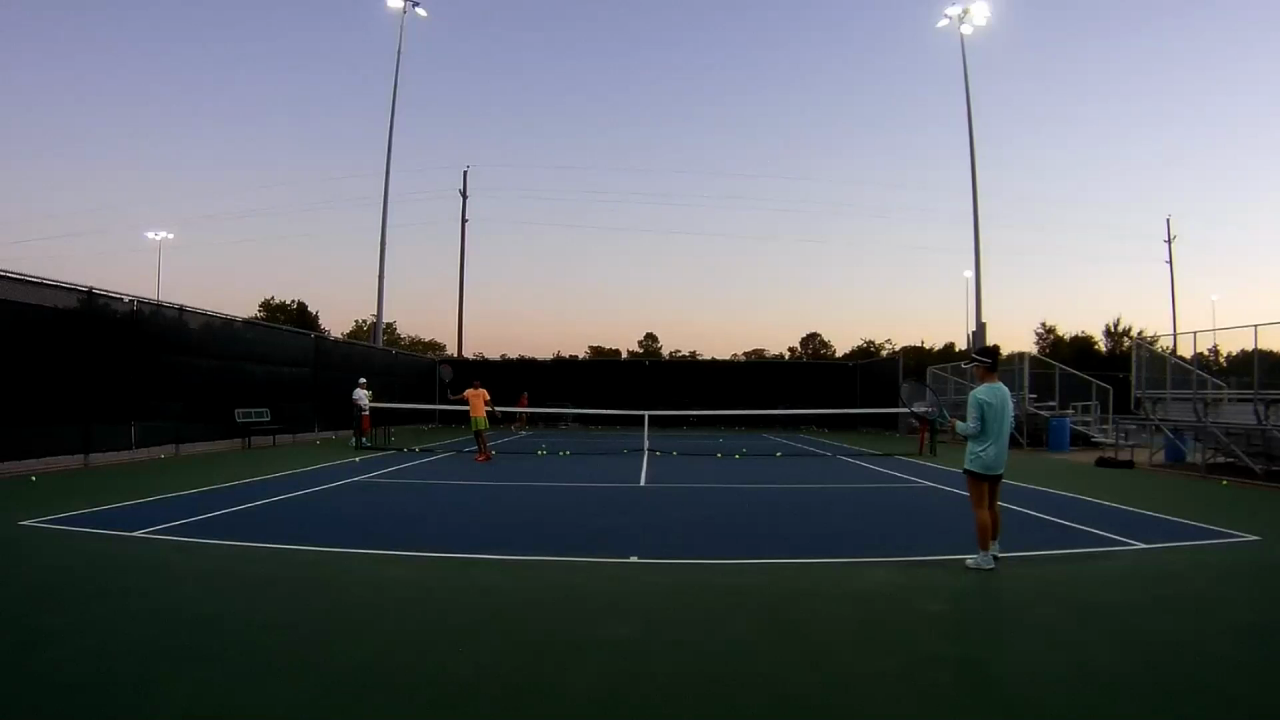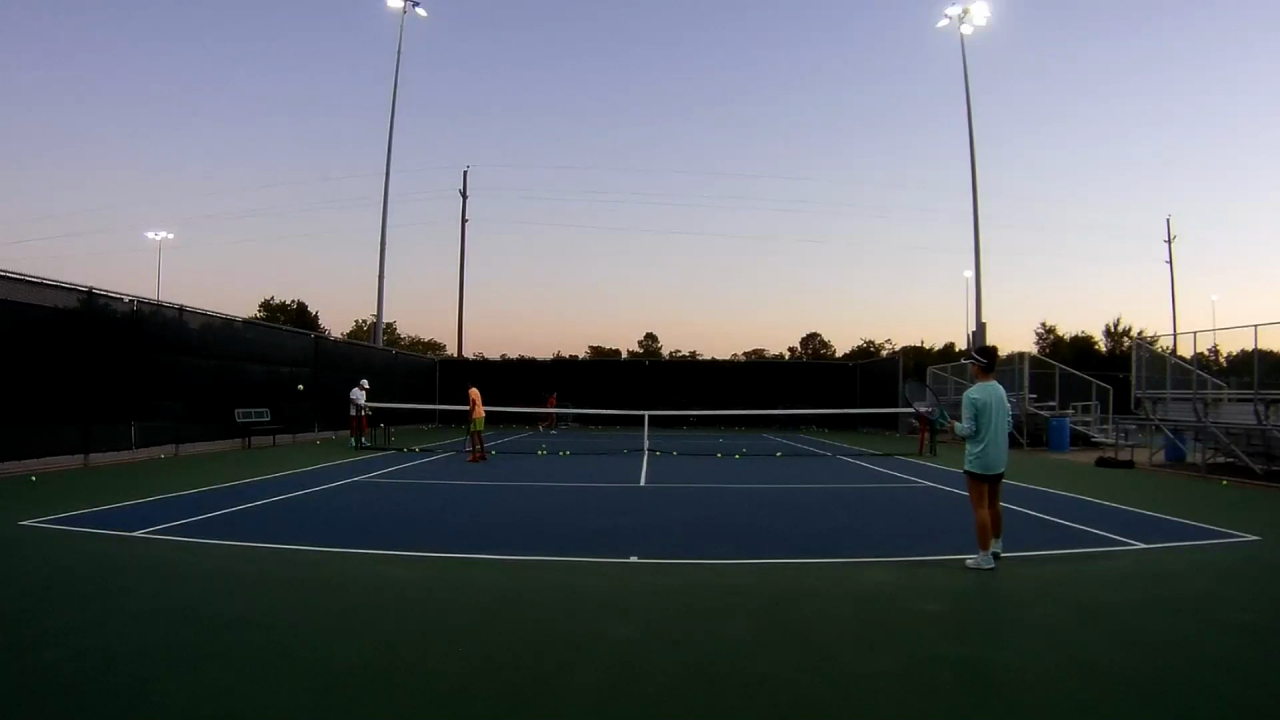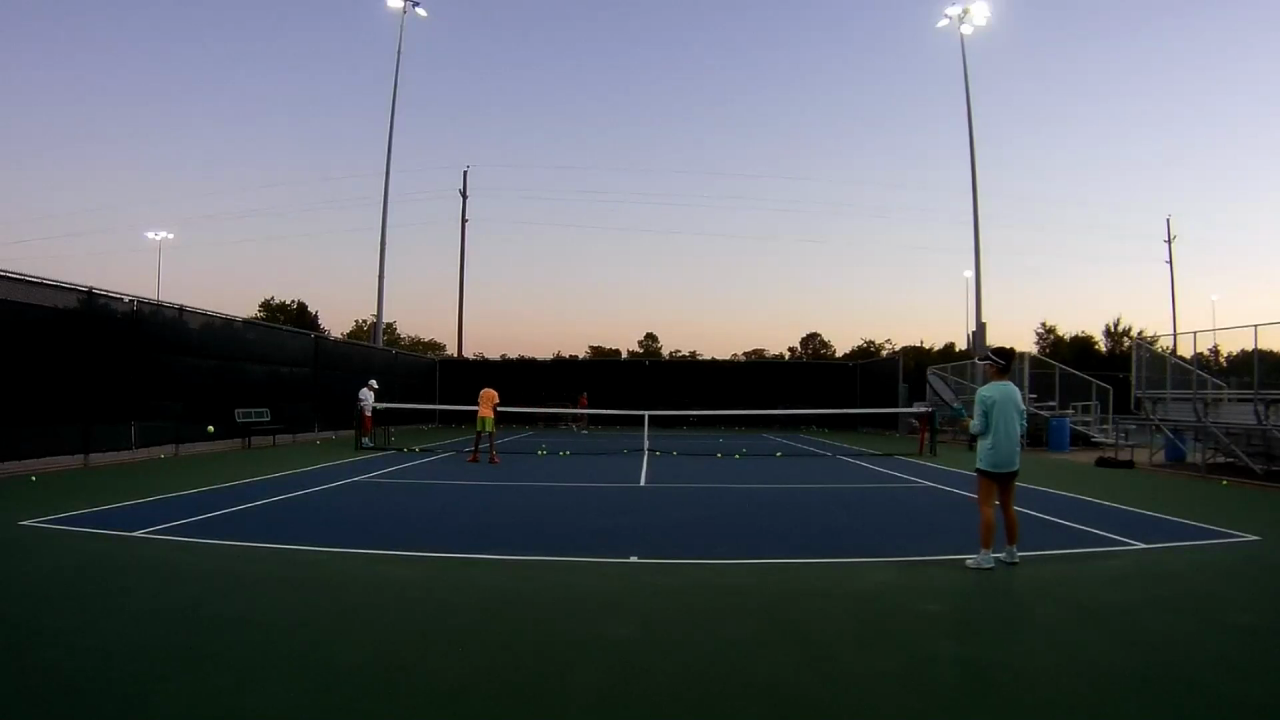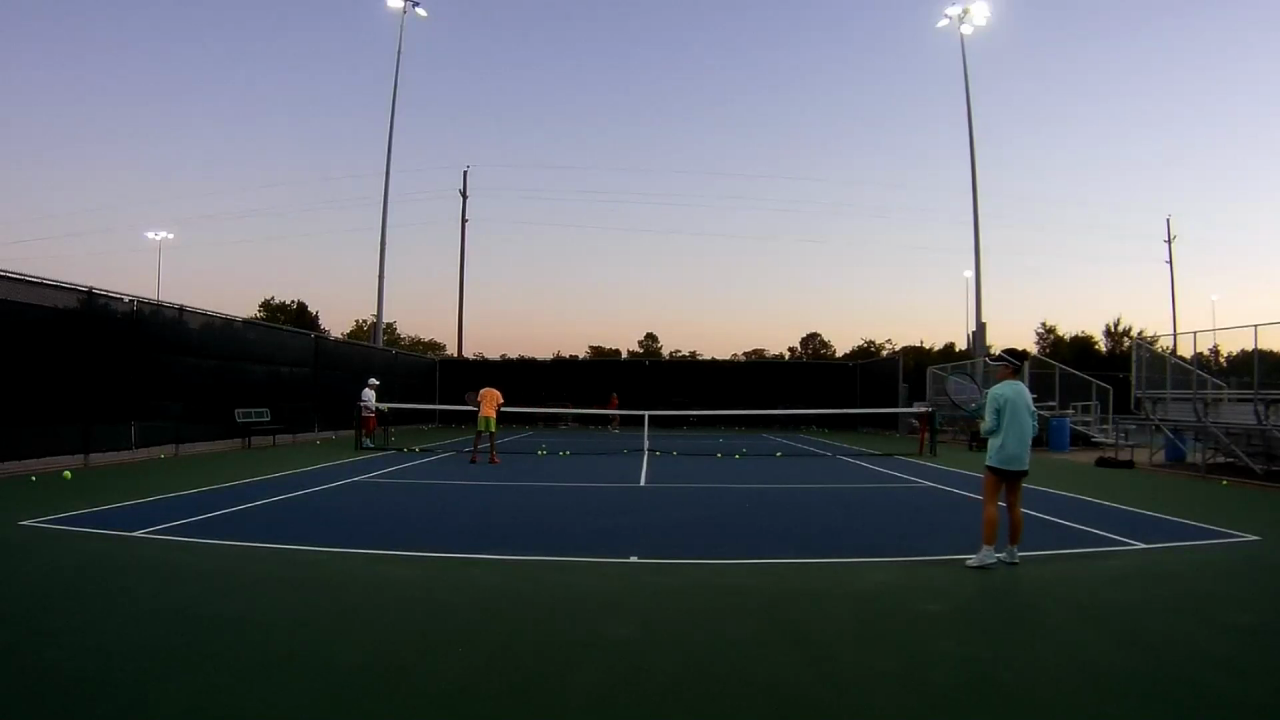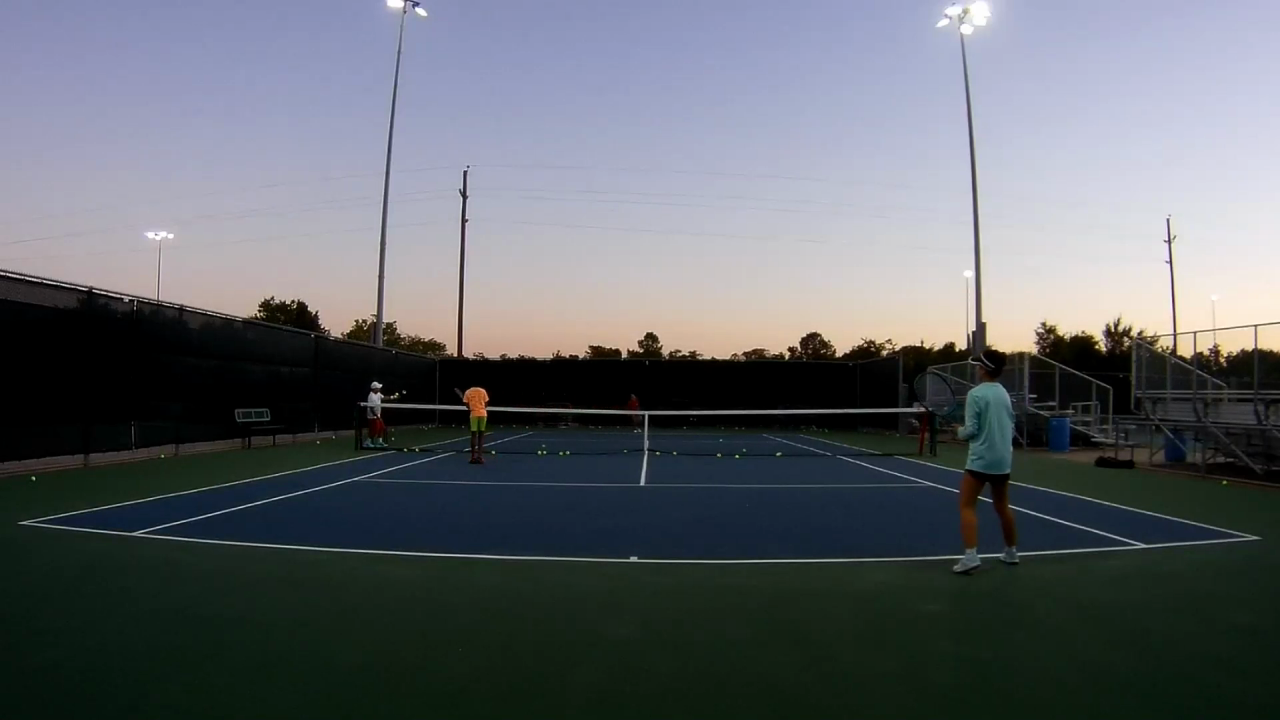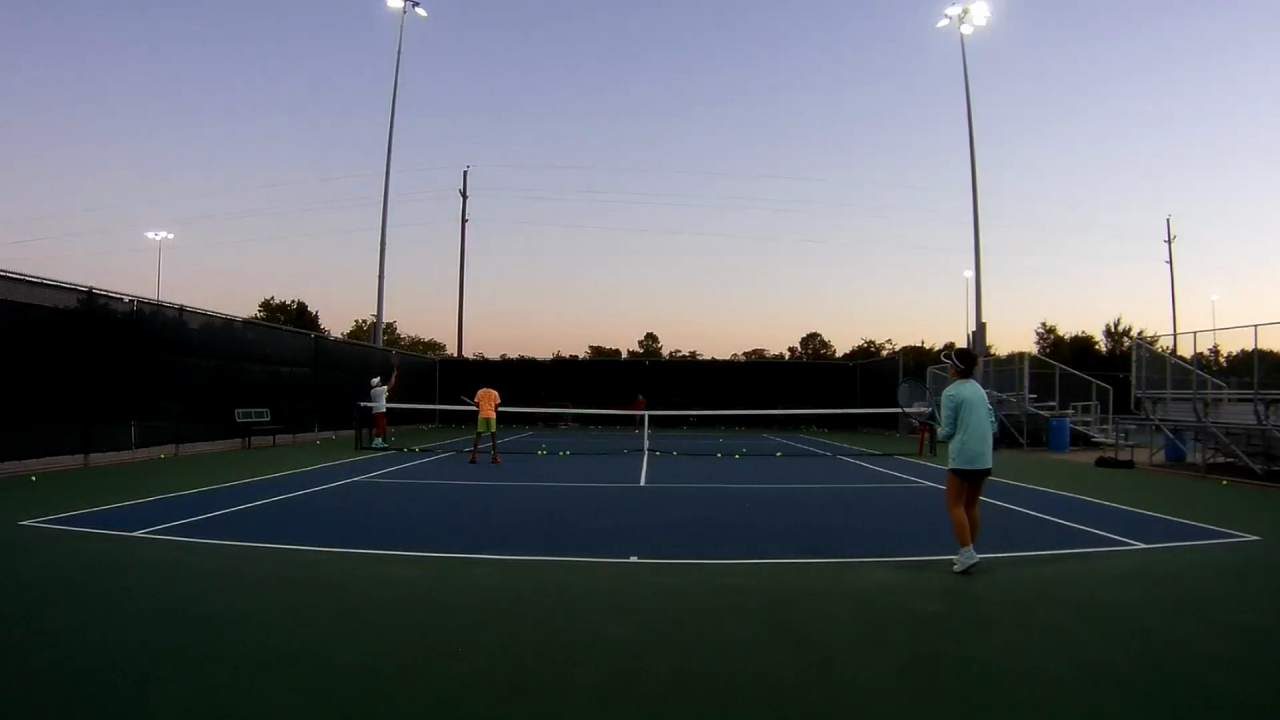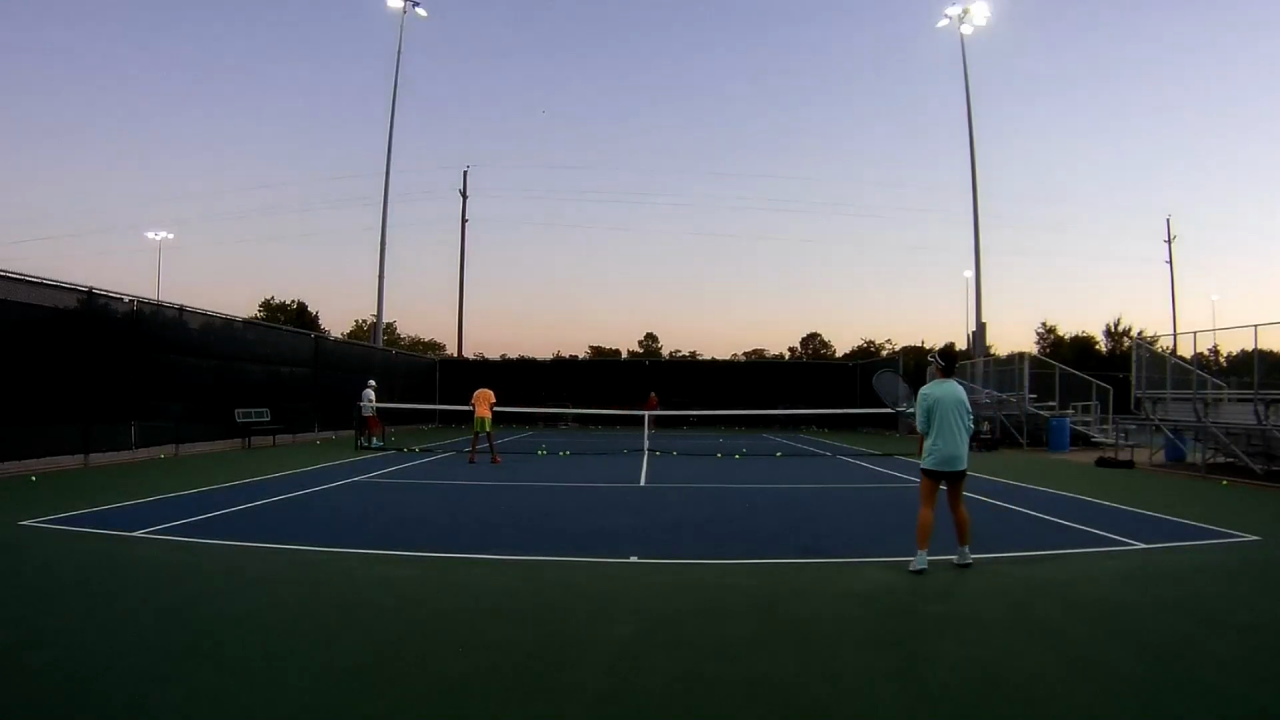
dt=0.7s
person 1, frame 1
left shoulder: (978, 395)
right shoulder: (1005, 392)
left elbow: (973, 429)
right elbow: (1008, 424)
left wrist: (957, 425)
left hip: (979, 459)
right hip: (998, 458)
left knee: (980, 508)
right knee: (992, 505)
left ankle: (985, 557)
right ankle: (994, 546)
person 1, frame 2
left shoulder: (971, 395)
right shoulder: (1000, 391)
left elbow: (968, 430)
right elbow: (1009, 423)
left wrist: (955, 426)
left hip: (979, 458)
right hip: (999, 457)
left knee: (980, 508)
right knee: (994, 503)
left ankle: (985, 557)
right ankle: (996, 544)
person 1, frame 3
left shoulder: (984, 393)
right shoulder: (1015, 392)
left elbow: (979, 428)
right elbow: (1022, 426)
left wrist: (970, 424)
left hip: (990, 456)
right hip: (1011, 456)
left knee: (986, 506)
right knee: (1008, 505)
left ankle: (985, 556)
right ankle: (1011, 551)
person 1, frame 4
left shoulder: (997, 391)
right shoulder: (1026, 393)
left elbow: (990, 425)
right elbow: (1034, 427)
left wrist: (982, 427)
left hip: (1000, 455)
right hip: (1021, 456)
left knee: (990, 503)
right knee: (1014, 504)
left ankle: (987, 552)
right ankle: (1012, 551)
person 1, frame 5
left shoulder: (976, 394)
right shoulder: (1004, 394)
left elbow: (971, 430)
right elbow: (1010, 428)
left wrist: (959, 431)
left hip: (981, 459)
right hip: (1003, 459)
left knee: (966, 507)
right knee: (1002, 507)
left ankle: (971, 556)
right ankle: (1011, 551)
person 1, frame 6
left shoulder: (951, 393)
right shoulder: (979, 390)
left elbow: (947, 431)
right elbow: (992, 424)
left wrist: (939, 433)
left hip: (962, 456)
right hip: (983, 457)
left knee: (955, 506)
right knee: (972, 505)
left ankle: (968, 552)
right ankle: (967, 553)
person 1, frame 7
left shoulder: (927, 391)
right shoulder: (961, 391)
left elbow: (922, 428)
right elbow: (969, 426)
left hip: (935, 456)
right hip: (958, 457)
left knee: (926, 507)
right knee: (958, 506)
left ankle: (921, 557)
right ankle: (964, 552)
